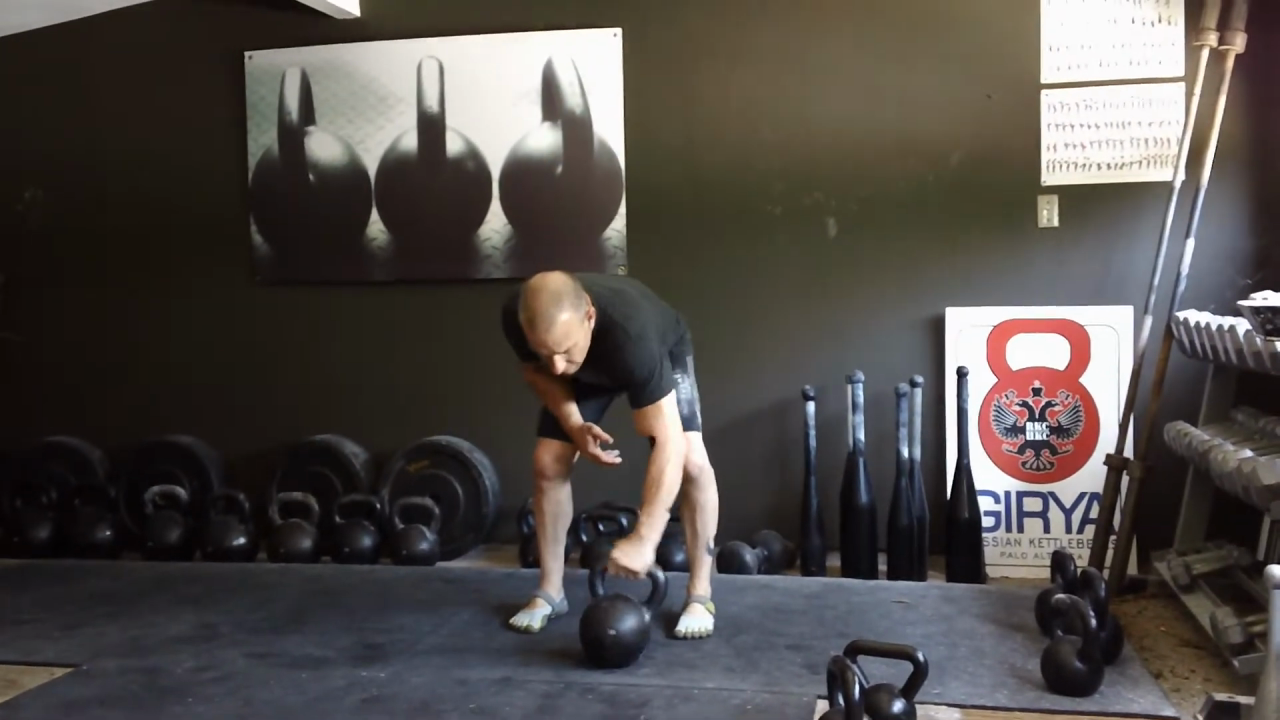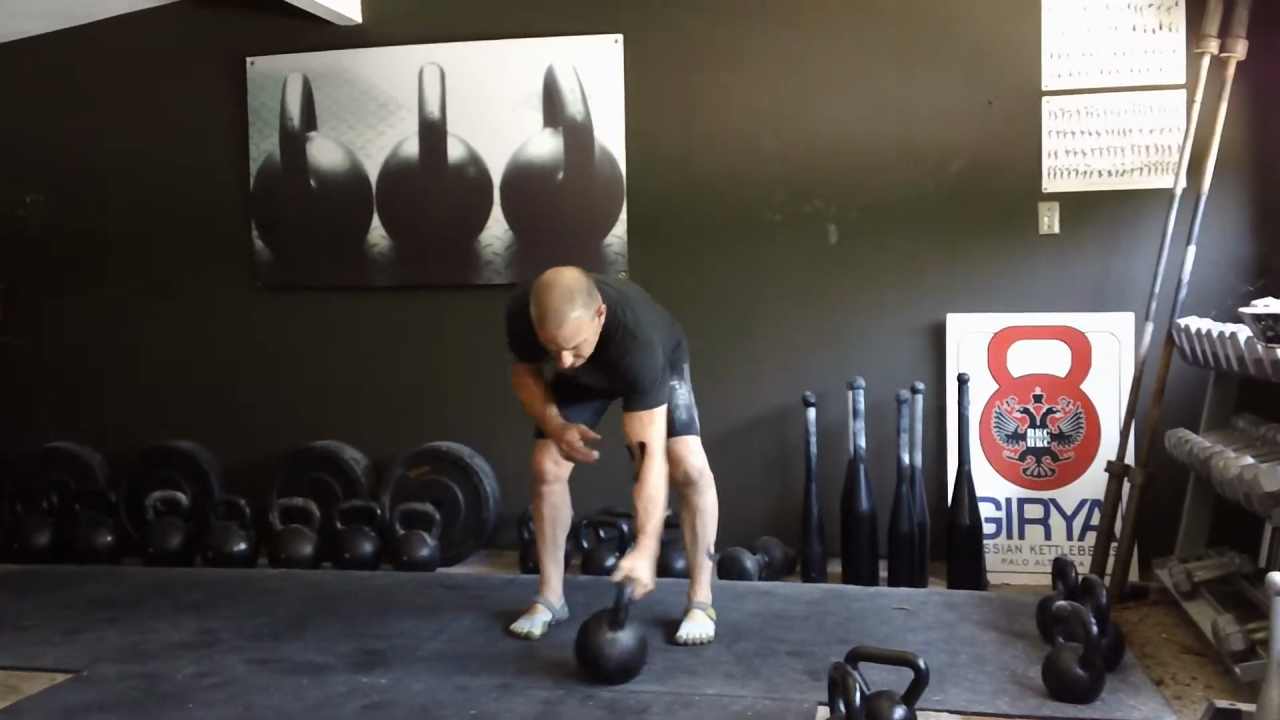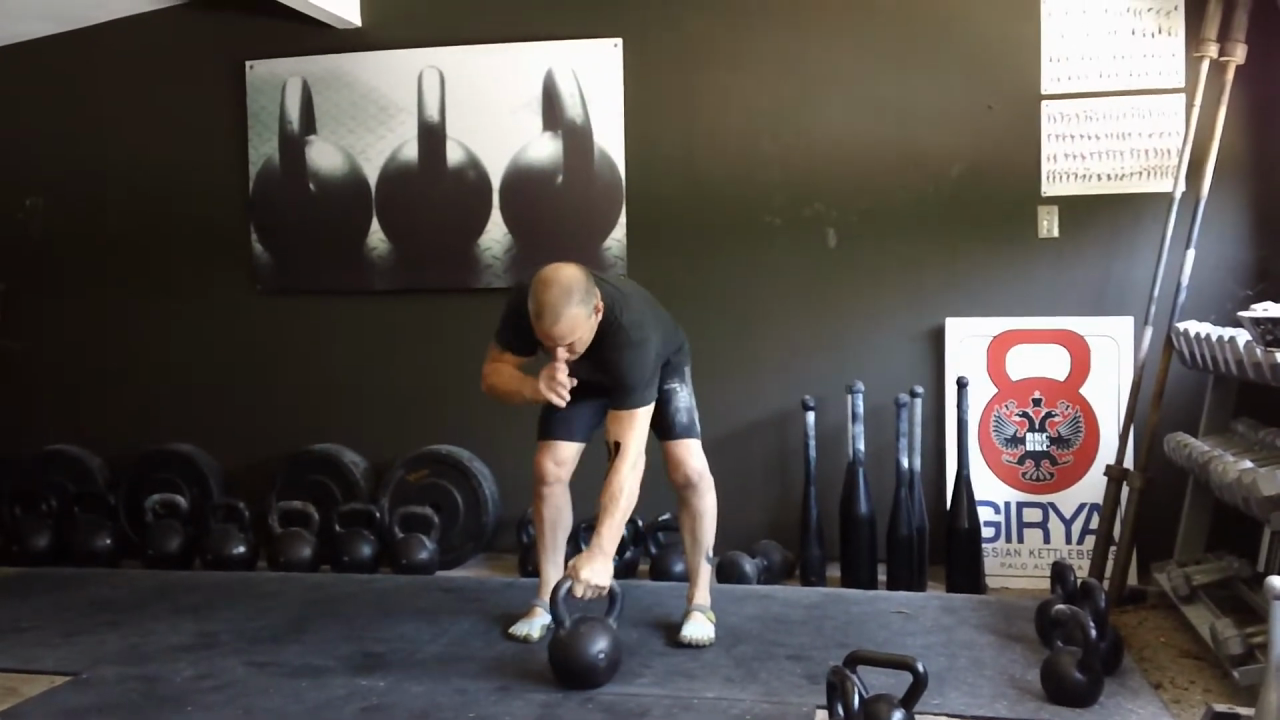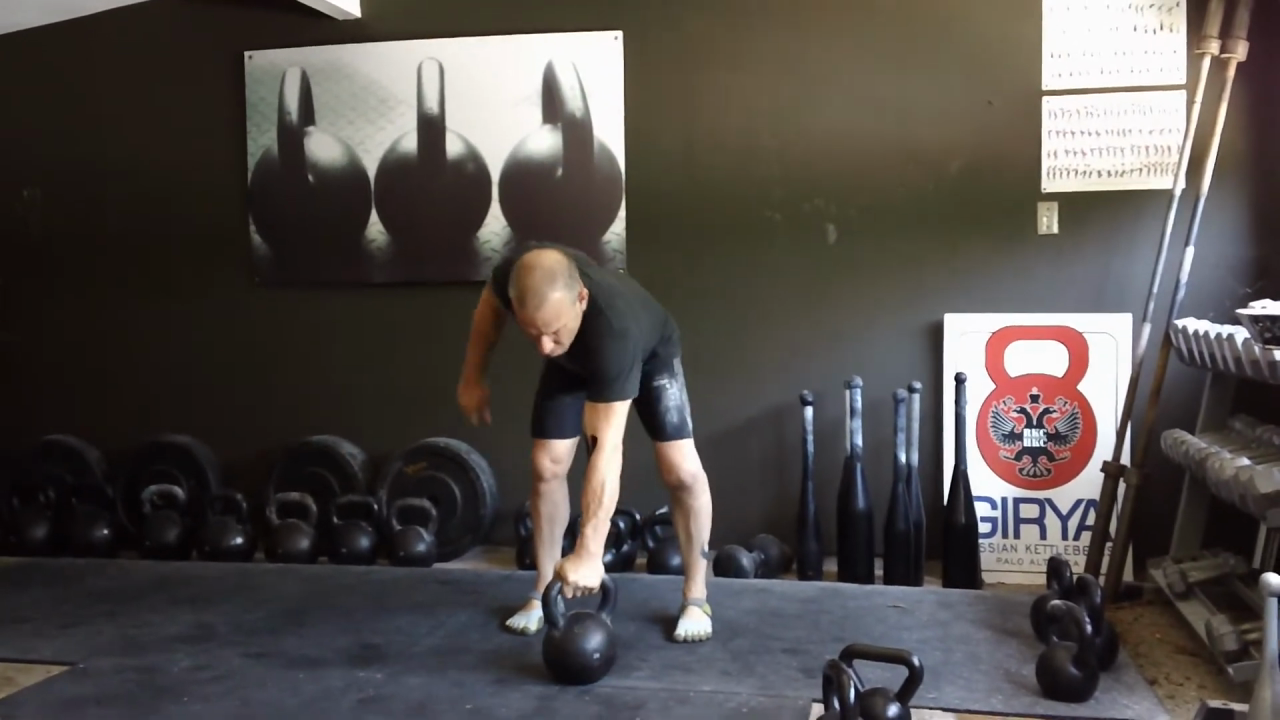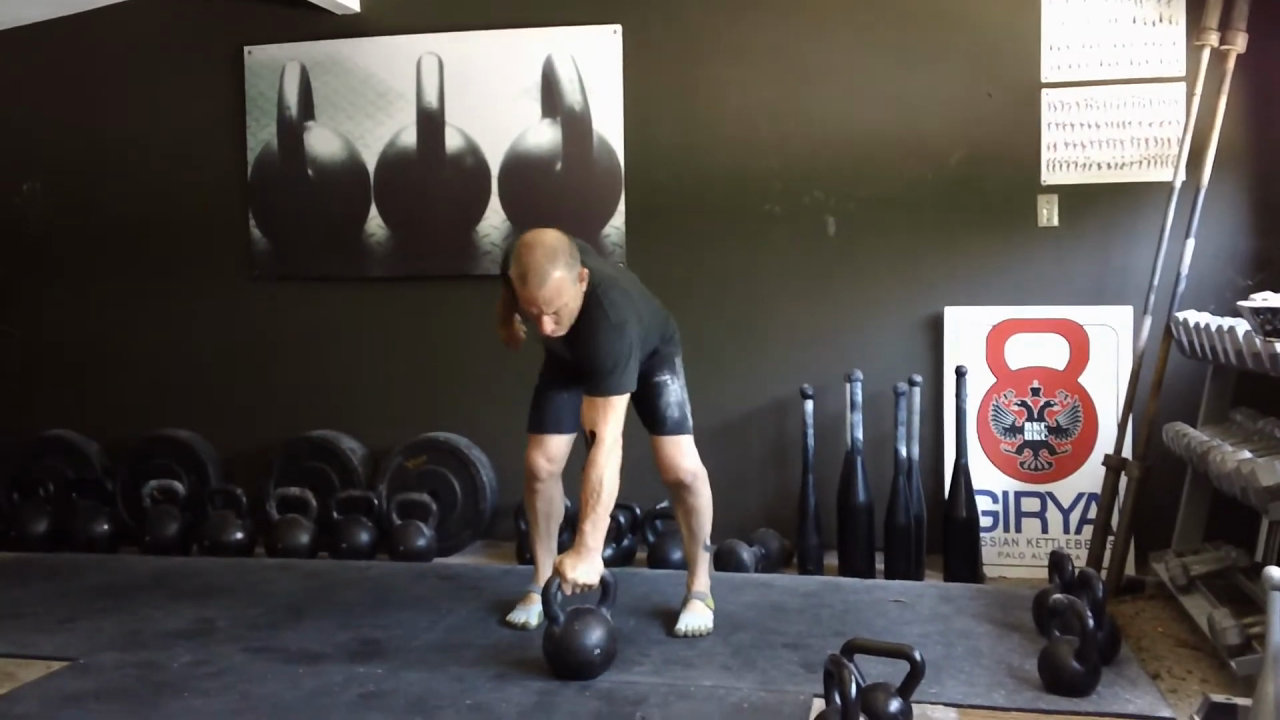
dt=0.4s
person 1, frame 1
left shoulder: (632, 335)
right shoulder: (516, 316)
left elbow: (668, 445)
right elbow: (534, 370)
left wrist: (643, 538)
right wrist: (574, 425)
left hip: (664, 349)
right hip: (586, 372)
left knee: (692, 464)
right knee: (548, 463)
left ankle: (700, 596)
right ankle: (549, 591)
person 1, frame 2
left shoulder: (638, 337)
right shoulder: (523, 312)
left elbow: (650, 454)
right elbow: (526, 375)
left wrist: (645, 551)
right wrist: (557, 428)
left hip: (660, 361)
right hip: (583, 378)
left knee: (690, 468)
right knee: (547, 468)
left ankle: (700, 601)
right ankle: (550, 598)
person 1, frame 3
left shoulder: (632, 335)
right shoulder: (525, 305)
left elbow: (629, 454)
right elbow: (495, 371)
left wrist: (601, 551)
right wrist: (534, 386)
left hip: (659, 361)
right hip: (584, 373)
left knee: (689, 470)
right knee: (549, 470)
left ankle: (699, 604)
right ankle: (547, 599)
person 1, frame 4
left shoulder: (615, 329)
right shoulder: (517, 274)
left elbow: (607, 448)
right elbow: (489, 301)
left wrist: (588, 552)
right wrist: (473, 376)
left hip: (648, 351)
right hip: (574, 361)
left knee: (682, 471)
right knee: (547, 466)
left ankle: (696, 598)
right ankle: (543, 591)
person 1, frame 5
left shoulder: (613, 319)
right shoulder: (521, 267)
left elbow: (606, 442)
left wrist: (588, 547)
right wrist: (507, 323)
left hip: (649, 350)
right hip: (570, 357)
left knee: (681, 469)
right knee: (540, 464)
left ankle: (699, 590)
right ankle: (542, 584)
